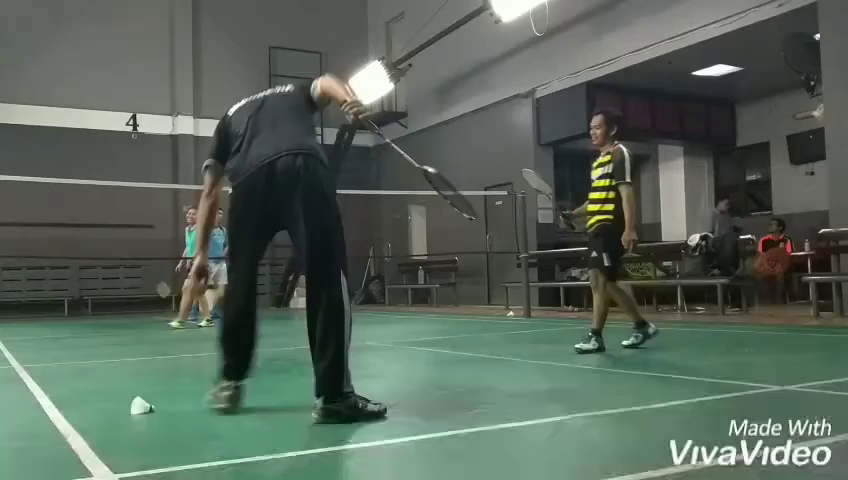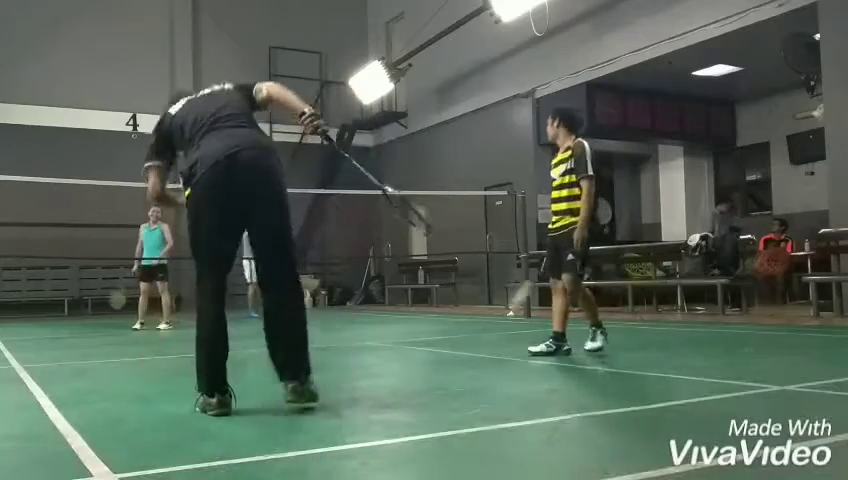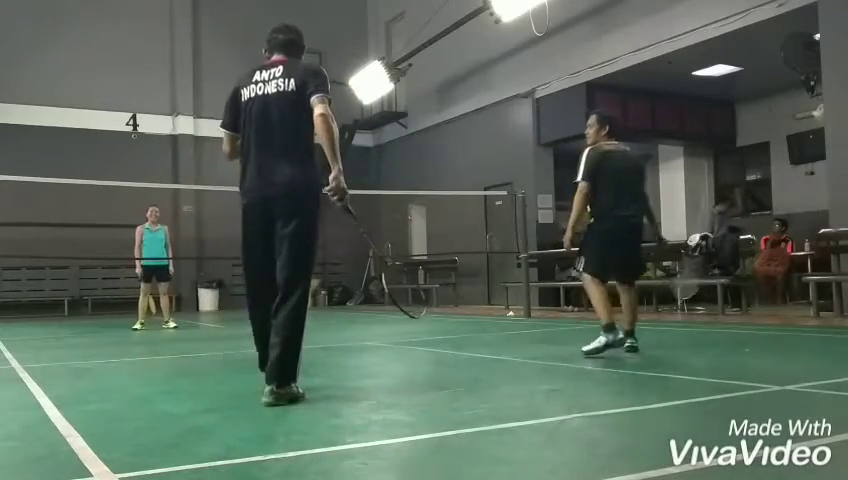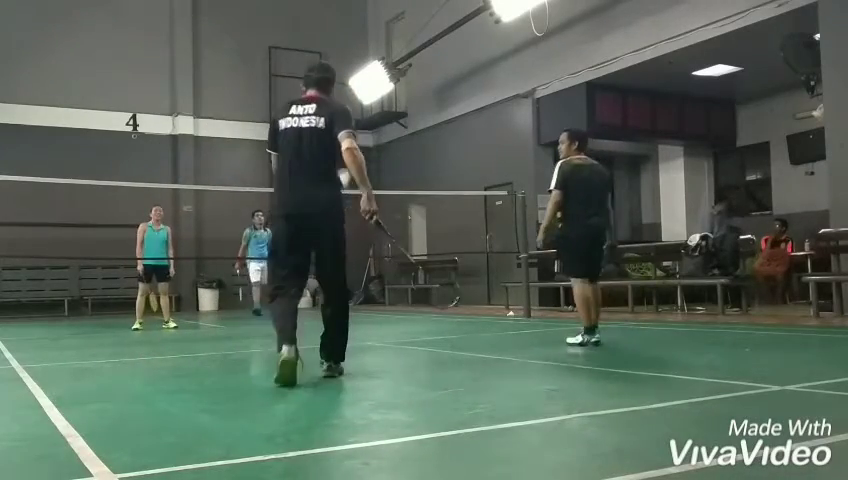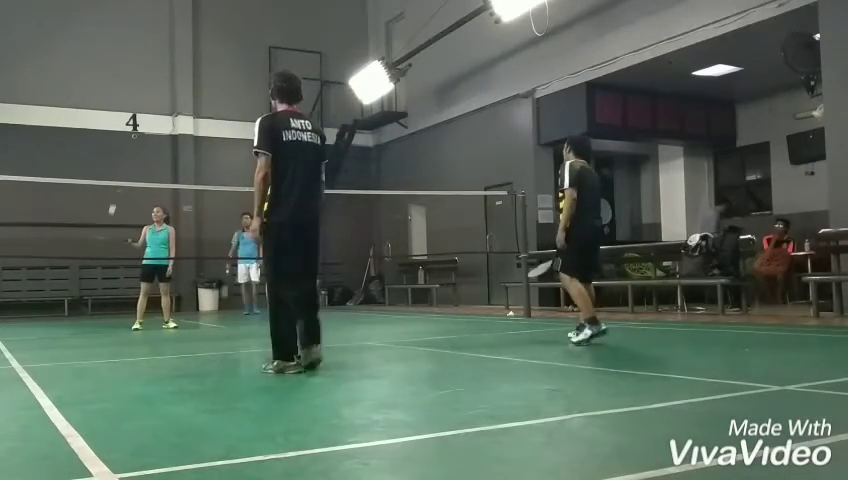
dt=1s
person 1, frame 1
left shoulder: (232, 115)
right shoulder: (297, 93)
left elbow: (209, 194)
right elbow: (325, 84)
left wrist: (202, 254)
right wrist: (349, 101)
left hip: (250, 176)
right hip: (302, 166)
left knee: (241, 283)
right knee: (326, 281)
left ankle: (230, 382)
right ankle: (333, 395)
person 1, frame 2
left shoulder: (169, 117)
right shoulder: (233, 90)
left elbow: (155, 191)
right elbow: (270, 89)
left wrist: (183, 202)
right wrist: (304, 111)
left hip: (206, 170)
right hip: (256, 158)
left knee: (210, 287)
right knee: (280, 277)
left ankle: (214, 392)
right ankle: (297, 378)
person 1, frame 3
left shoulder: (243, 85)
right shoulder: (309, 73)
left elbow: (229, 149)
right elbow: (321, 116)
right wrist: (336, 169)
left hip: (255, 193)
right hip: (297, 190)
left knee: (260, 287)
right knee: (291, 286)
left ankle: (272, 372)
right ankle: (279, 380)
person 1, frame 4
left shoulder: (281, 115)
right shoulder: (336, 111)
right elbow: (349, 150)
right wrist: (367, 195)
left hip: (288, 211)
right hip: (326, 210)
left knee: (284, 285)
right knee: (334, 286)
left ankle: (287, 345)
right ankle: (332, 359)
person 1, frame 5
left shoulder: (269, 123)
right shoulder: (316, 131)
left elbow: (263, 172)
left wrist: (258, 215)
left hip: (281, 217)
right hip: (309, 218)
left knee: (281, 286)
right knee: (306, 283)
left ankle: (286, 357)
right ankle: (310, 345)
person 2, frame 1
left shoulder: (619, 154)
right shoulder: (600, 159)
left elbow: (626, 193)
left wrist: (629, 229)
right wrist: (575, 213)
left hip: (609, 227)
right hip: (597, 228)
left knee: (599, 279)
right knee: (608, 282)
left ankle: (596, 336)
right ankle: (643, 326)
person 2, frame 2
left shoulder: (579, 147)
right shoulder: (558, 155)
left elbow: (588, 188)
left wrist: (582, 225)
left hip: (574, 229)
right hip: (558, 230)
left knee: (570, 281)
right knee: (557, 284)
left ankle: (597, 329)
right ankle: (558, 340)
person 2, frame 3
left shoulder: (593, 153)
right shoulder: (633, 158)
left elbow: (583, 192)
right elbow: (642, 197)
left wrist: (570, 228)
right wrist: (655, 229)
left hip: (605, 226)
right hip: (632, 226)
left knee: (591, 277)
right knee: (627, 282)
left ankle: (610, 330)
right ankle: (629, 336)
person 2, frame 4
left shoulder: (564, 166)
right shoulder: (600, 169)
left elbow: (556, 199)
right elbow: (607, 204)
left wrist: (543, 229)
right wrist: (609, 232)
left hip: (574, 231)
right hip: (597, 230)
left knee: (578, 280)
right knee: (592, 280)
left ankle: (588, 332)
right ankle: (594, 327)
person 2, frame 5
left shoulder: (570, 166)
right shoulder: (591, 173)
left elbow: (571, 197)
left wrist: (561, 228)
left hip: (578, 229)
right hip: (594, 229)
left knee: (568, 277)
right knee: (584, 279)
left ankle: (593, 323)
right ankle: (583, 327)
